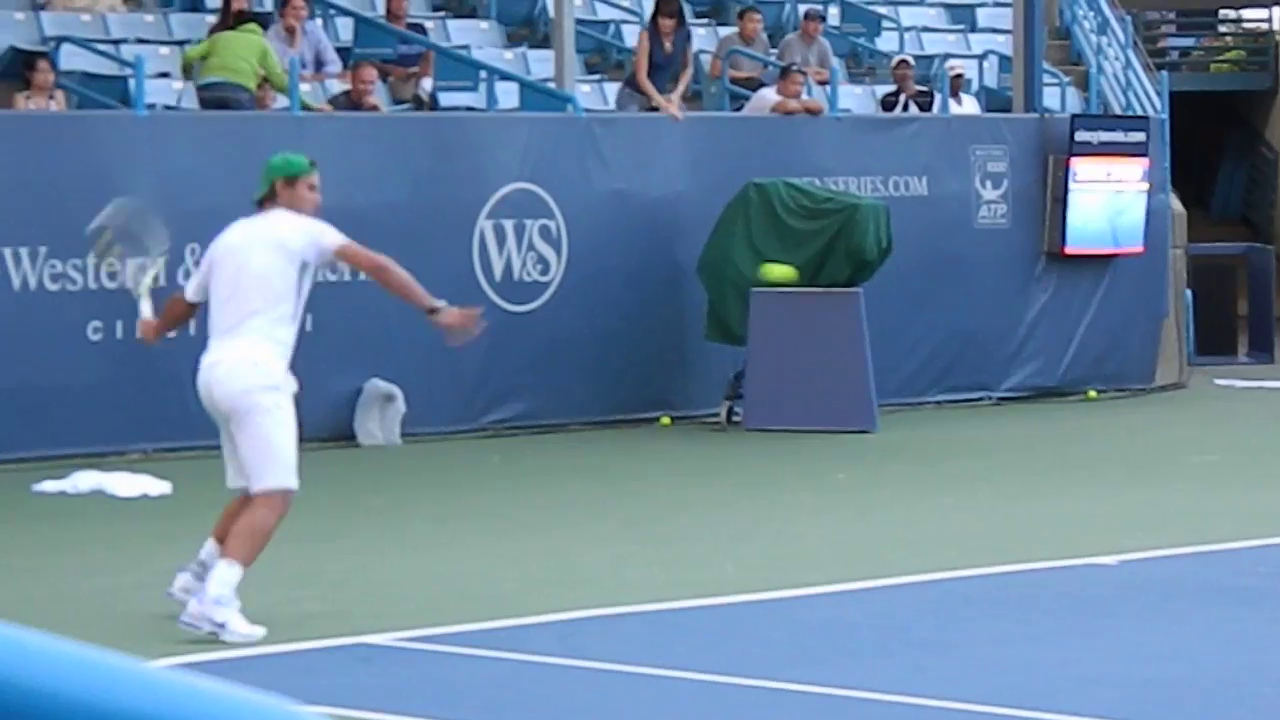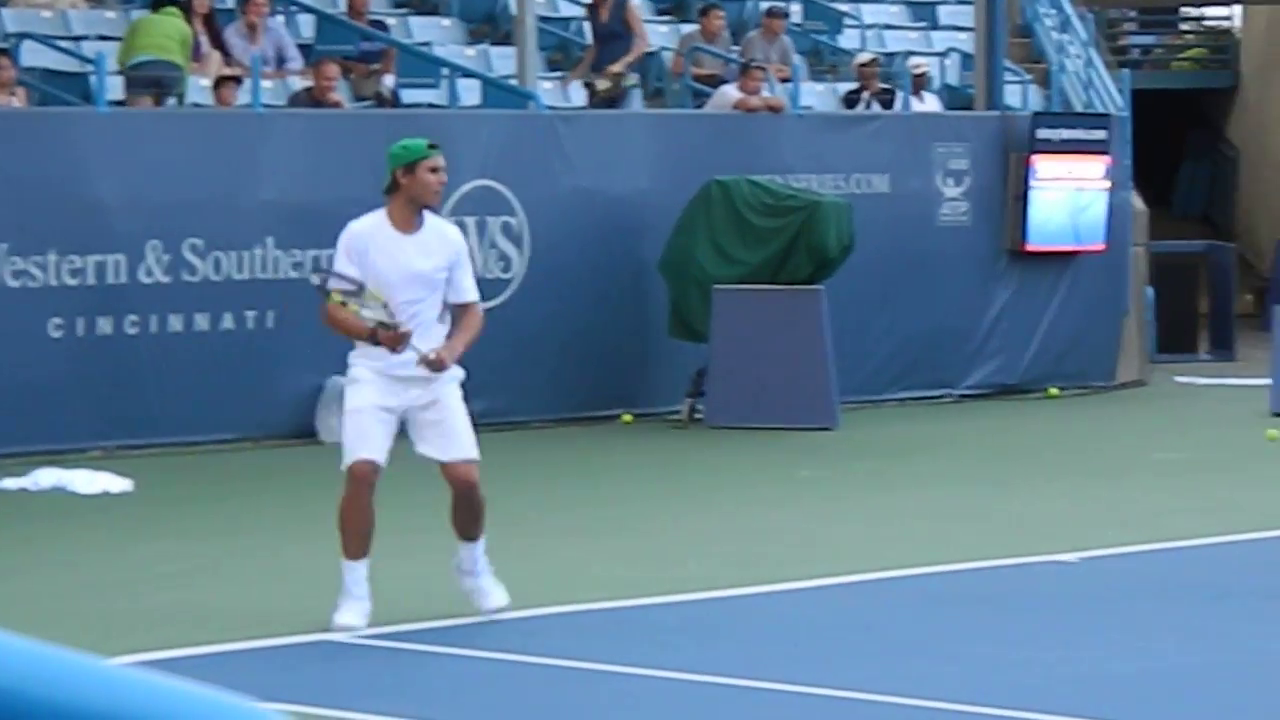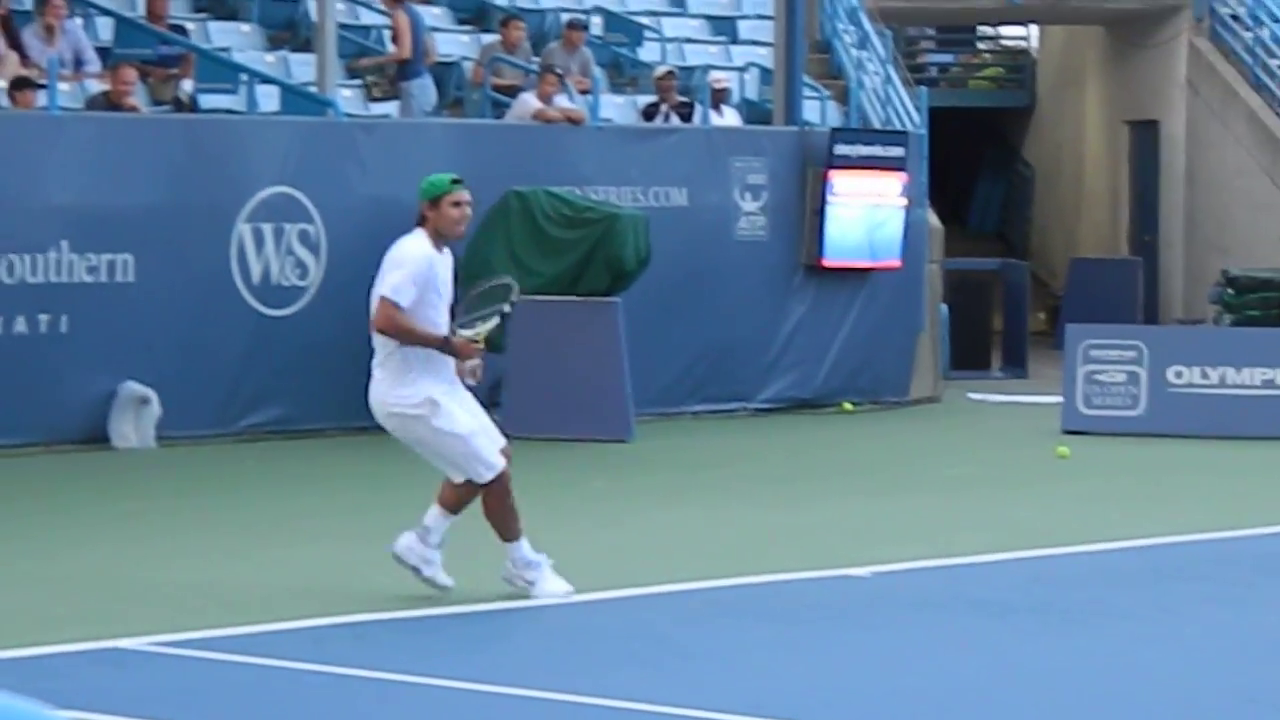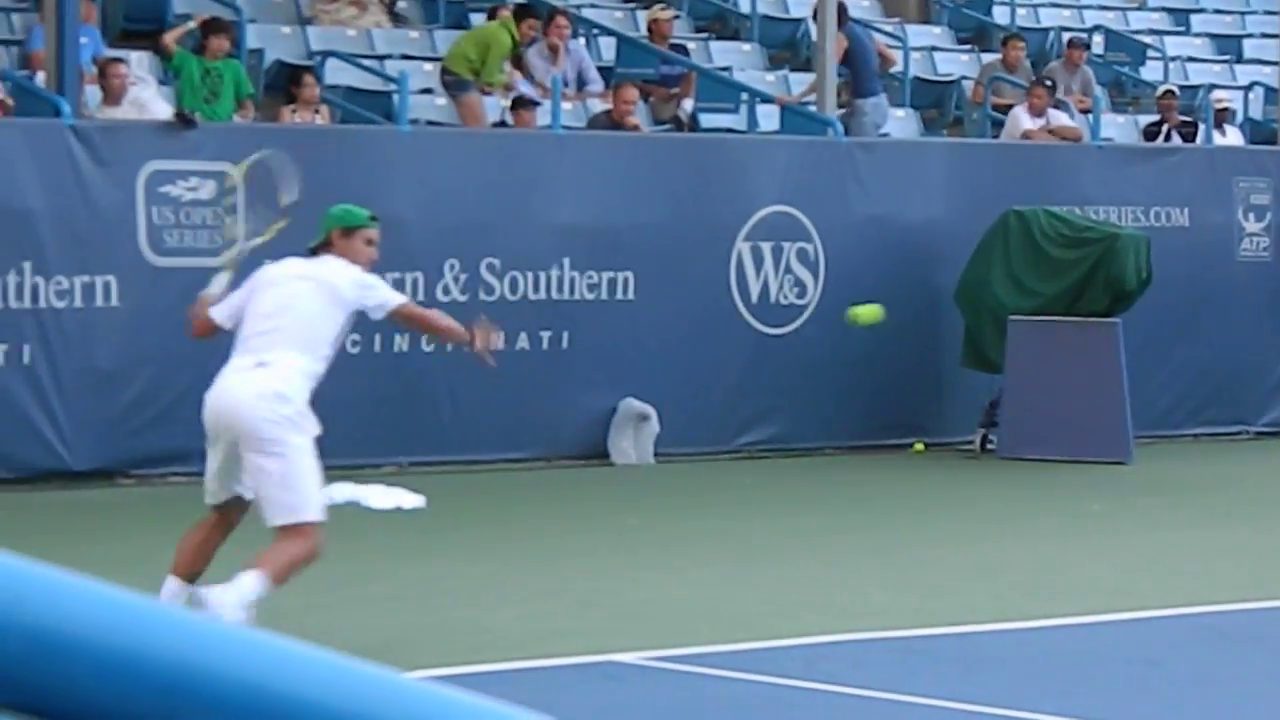
dt=1s
person 1, frame 1
left shoulder: (226, 238)
right shoulder: (300, 229)
left elbow: (180, 308)
right elbow: (371, 261)
left wrist: (155, 329)
right wrist: (436, 309)
left hip: (216, 373)
right hip: (254, 375)
left knee: (255, 491)
right knee: (272, 500)
left ankle: (195, 582)
right ankle: (215, 603)
person 1, frame 2
left shoulder: (449, 237)
right shoulder: (360, 233)
left elbow: (469, 312)
right elbow: (334, 311)
left wrist: (451, 350)
right wrist: (374, 335)
left hip: (434, 377)
right hip: (374, 375)
left knee: (466, 479)
right knee: (361, 473)
left ankle: (473, 566)
right ankle: (354, 590)
person 1, frame 3
left shoulder: (438, 255)
right shoulder: (415, 254)
right elbow: (383, 320)
left wrist: (458, 358)
right wrist: (446, 343)
left hip: (436, 386)
right hip: (413, 398)
left knee: (492, 458)
right knee: (495, 475)
left ankle: (422, 541)
right ankle: (526, 566)
person 1, frame 4
left shoulder: (268, 275)
right shoulder: (352, 280)
left elbow: (201, 328)
right elbow: (423, 319)
left wrist: (205, 300)
right wrist: (472, 337)
left hip: (222, 397)
right hip: (272, 405)
left knee: (225, 511)
right knee: (301, 540)
right ankle: (225, 605)
